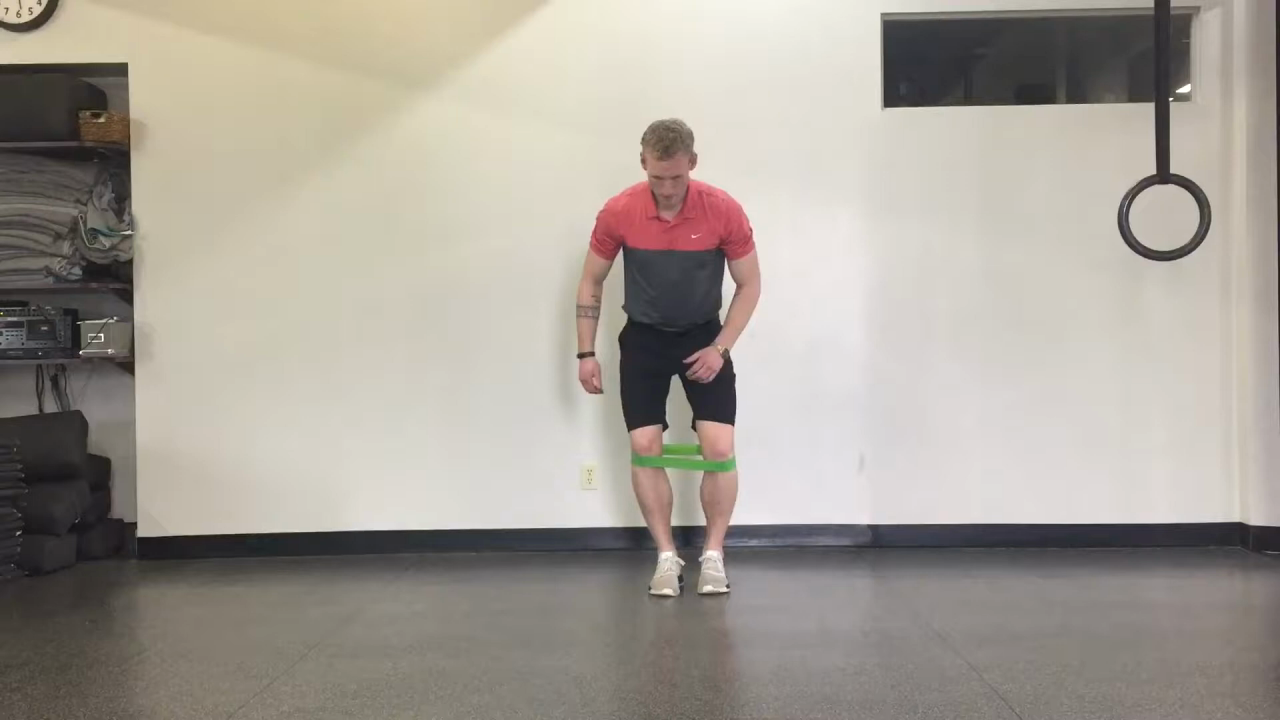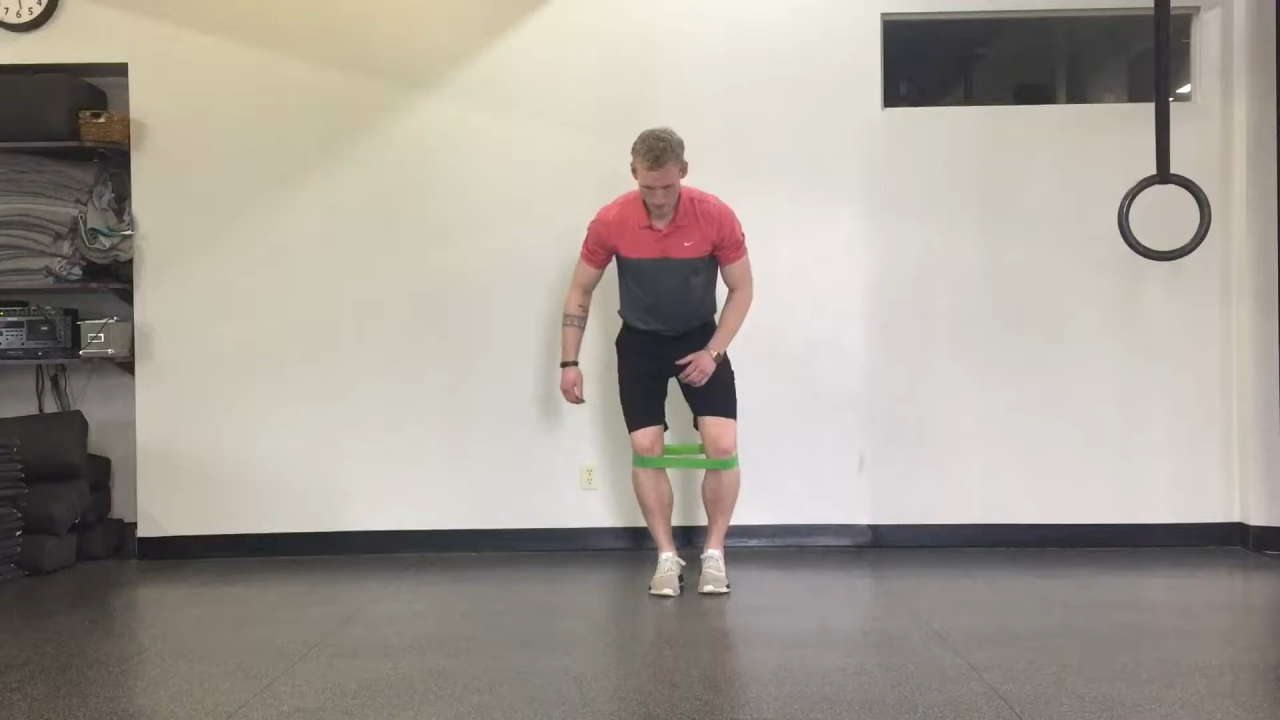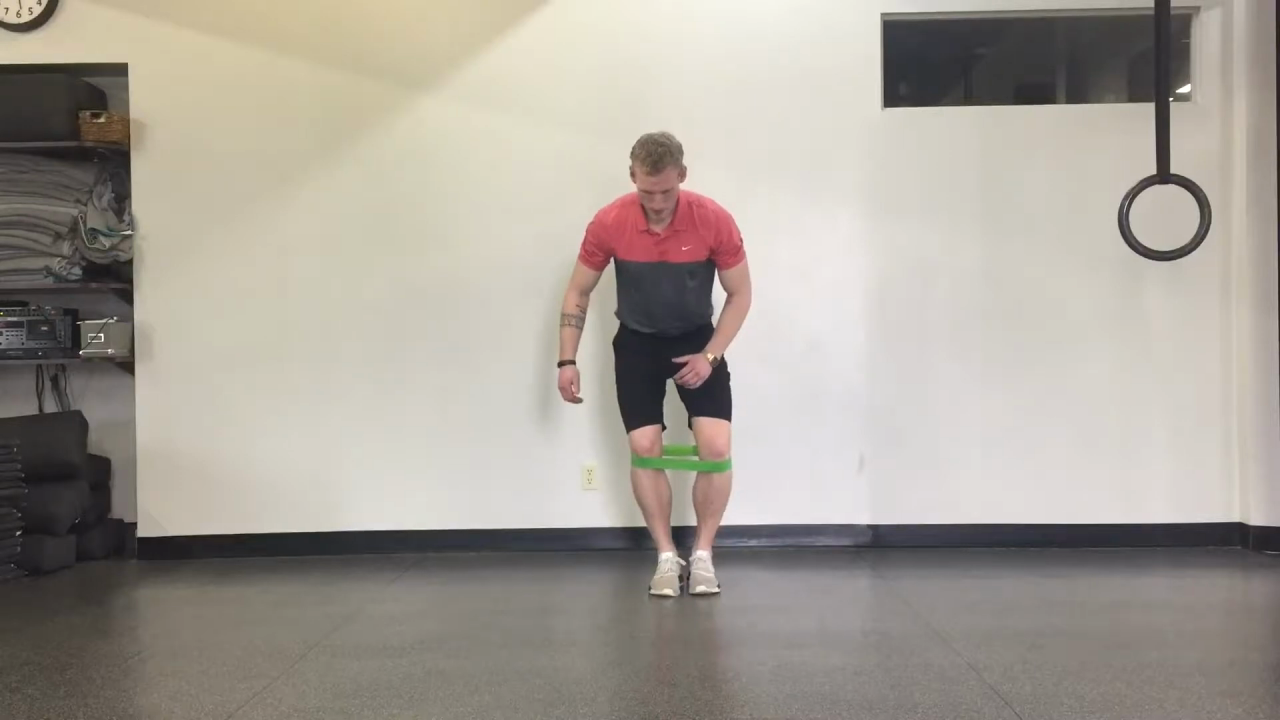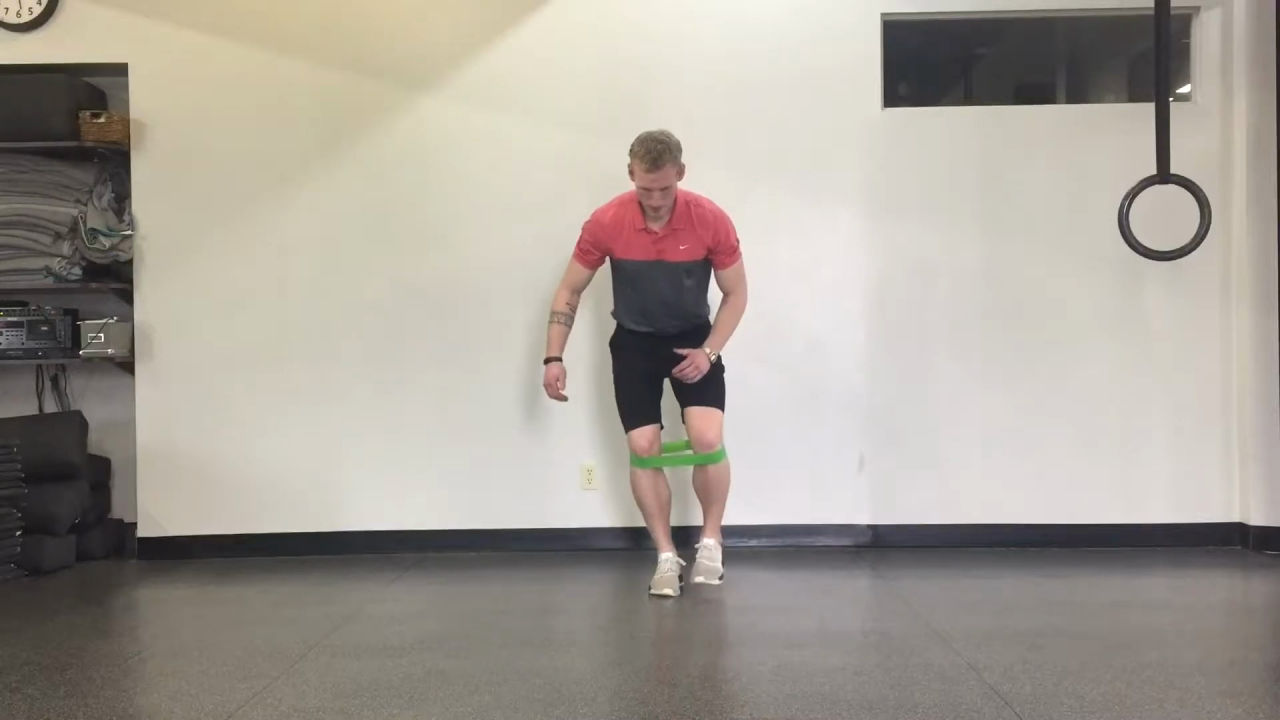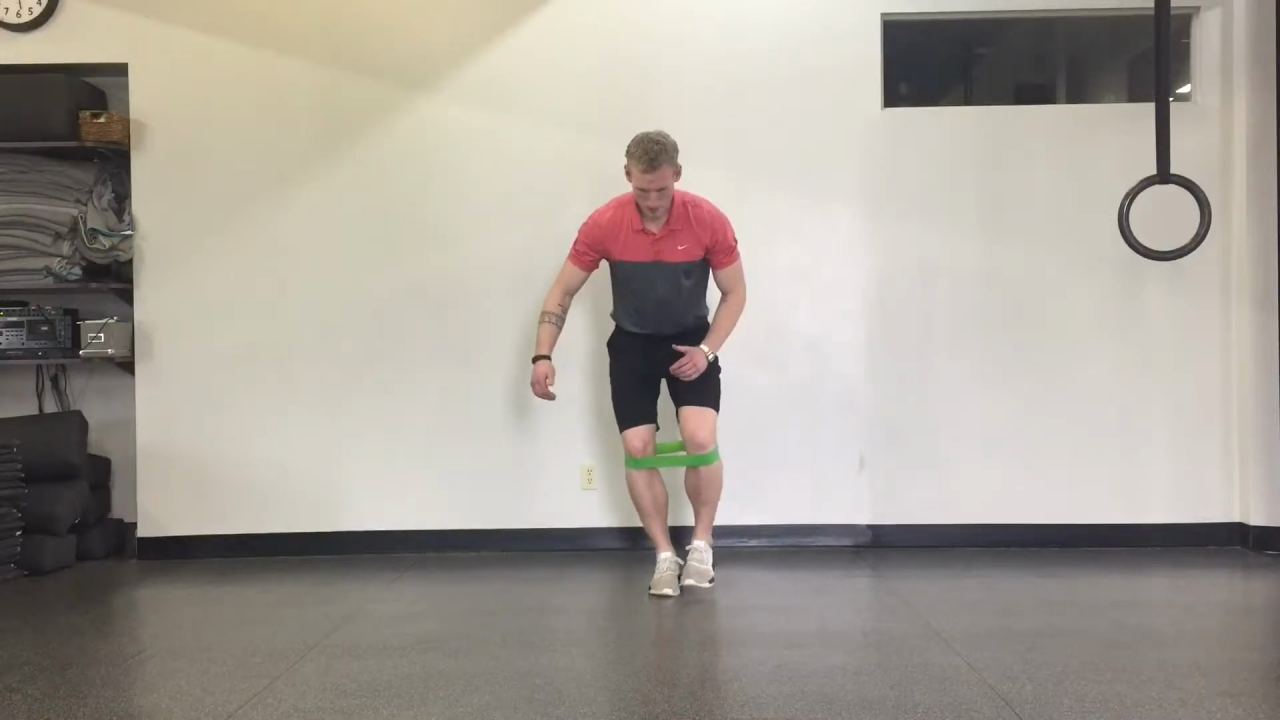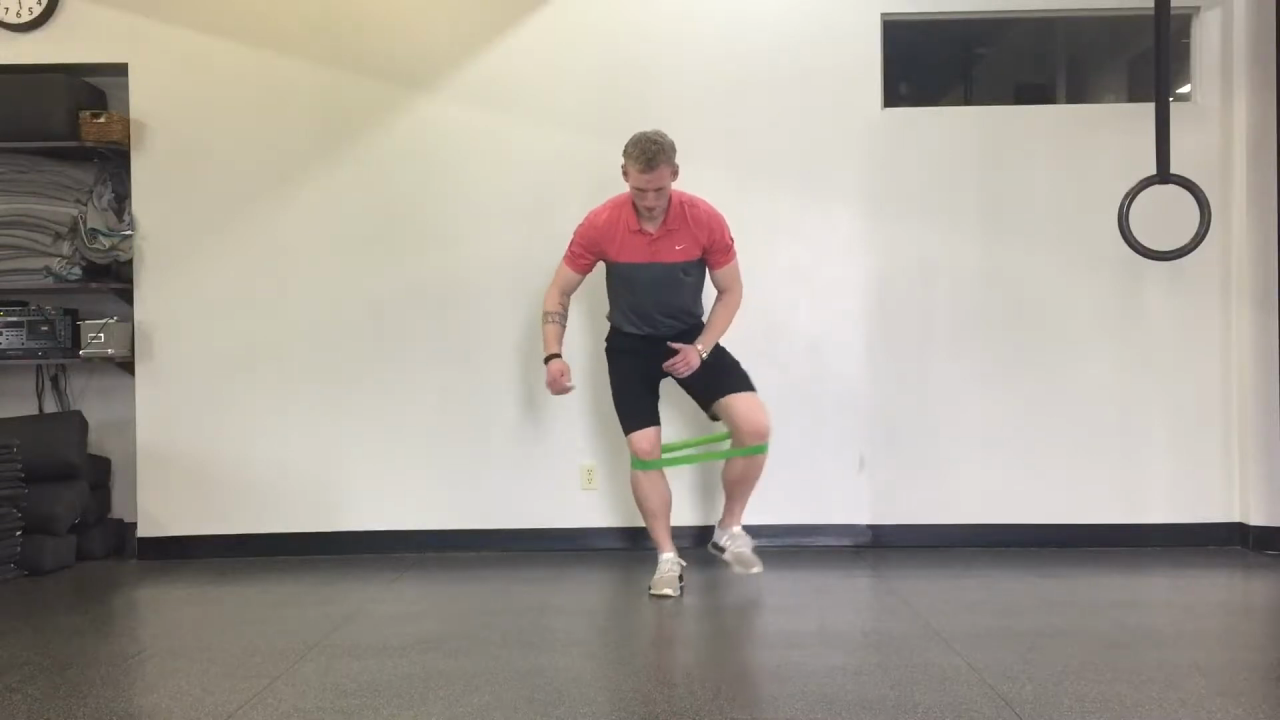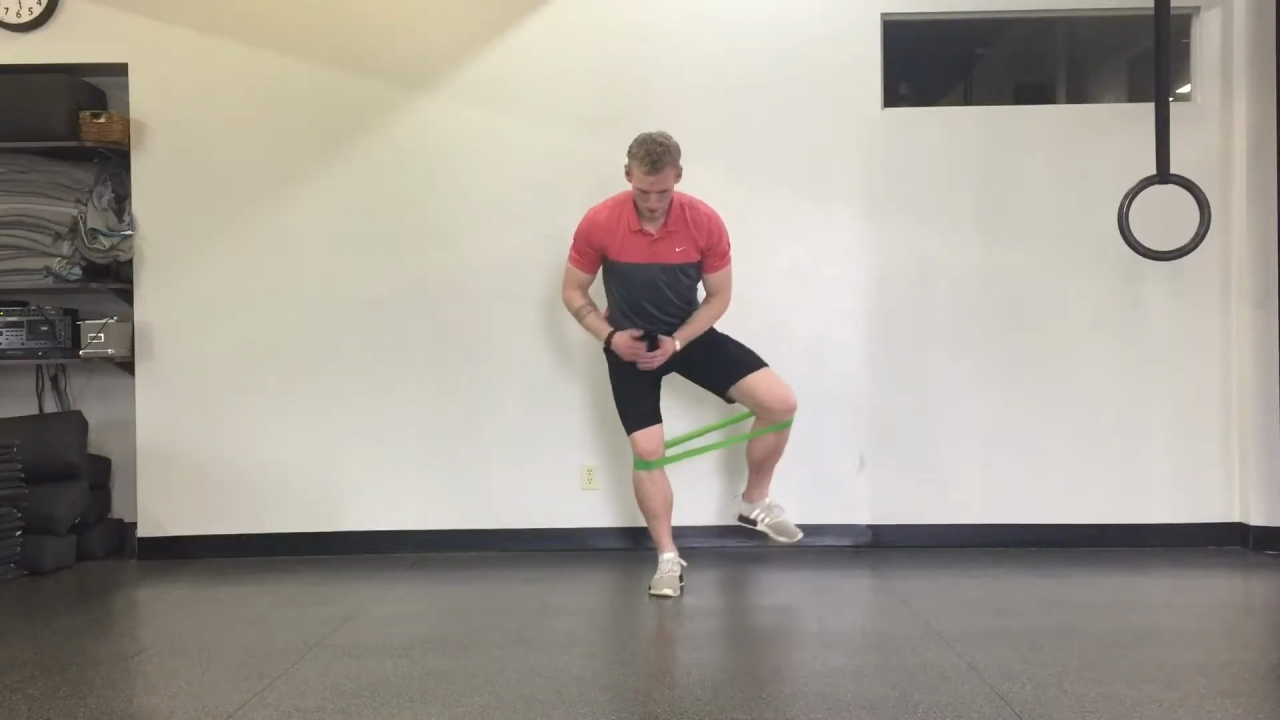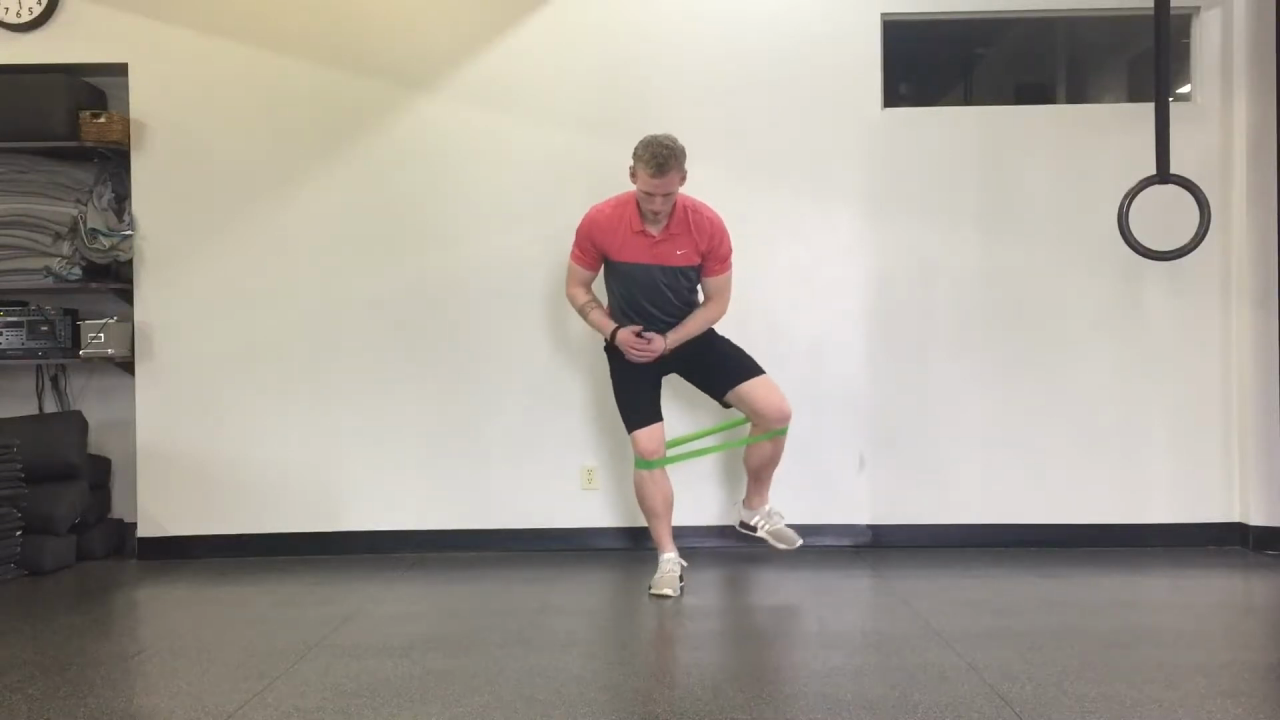
dt=0.3s
person 1, frame 1
left shoulder: (724, 211)
right shoulder: (617, 213)
left elbow: (749, 284)
right elbow: (591, 282)
left wrist: (720, 348)
right wrist: (586, 353)
left hip: (703, 337)
right hip: (642, 339)
left knee: (719, 448)
right knee: (645, 447)
left ankle: (713, 555)
right ankle: (666, 557)
person 1, frame 2
left shoulder: (716, 217)
right shoulder: (610, 222)
left elbow: (741, 289)
right elbow: (580, 291)
left wrist: (714, 350)
right wrist: (570, 361)
left hip: (699, 339)
right hip: (640, 343)
left knee: (723, 445)
right knee: (645, 448)
left ankle: (714, 554)
right ankle: (667, 557)
person 1, frame 3
left shoulder: (714, 221)
right shoulder: (608, 224)
left elbow: (740, 295)
right elbow: (578, 292)
left wrist: (711, 355)
right wrist: (567, 361)
left hip: (696, 340)
right hip: (636, 342)
left knee: (716, 447)
right knee: (644, 447)
left ankle: (703, 554)
right ankle: (666, 557)
person 1, frame 4
left shoulder: (711, 220)
right shoulder: (605, 223)
left elbow: (736, 293)
right elbow: (570, 290)
left wrist: (708, 351)
right wrist: (554, 357)
left hip: (692, 338)
right hip: (634, 342)
left knee: (707, 439)
right knee: (643, 447)
left ankle: (710, 542)
right ankle: (666, 557)
person 1, frame 5
left shoulder: (709, 221)
right shoulder: (603, 224)
left elbow: (735, 292)
right elbow: (562, 291)
left wrist: (708, 350)
right wrist: (542, 356)
left hip: (691, 340)
right hip: (632, 343)
left knee: (700, 439)
right knee: (638, 448)
left ankle: (702, 544)
right ankle: (666, 557)
person 1, frame 6
left shoulder: (704, 220)
right shoulder: (599, 225)
left elbow: (731, 291)
right elbow: (558, 292)
left wrist: (701, 348)
right wrist: (553, 356)
left hip: (689, 339)
right hip: (629, 345)
left knee: (754, 426)
right knee: (644, 451)
left ankle: (730, 529)
right ankle: (667, 558)
person 1, frame 7
left shoulder: (705, 222)
right shoulder: (598, 223)
left elbow: (719, 297)
right elbow: (572, 291)
left wrist: (676, 343)
right wrist: (608, 336)
left hip: (690, 332)
right hip: (630, 341)
left knee: (780, 402)
right knee: (647, 450)
left ankle: (755, 502)
right ankle: (668, 558)
person 1, frame 8
left shoulder: (708, 225)
right shoulder: (600, 222)
left elbow: (717, 301)
right elbow: (576, 287)
left wrist: (668, 342)
right wrist: (613, 332)
left hip: (689, 334)
right hip: (631, 343)
left knee: (774, 411)
right knee: (648, 450)
left ankle: (755, 509)
right ankle: (668, 559)
